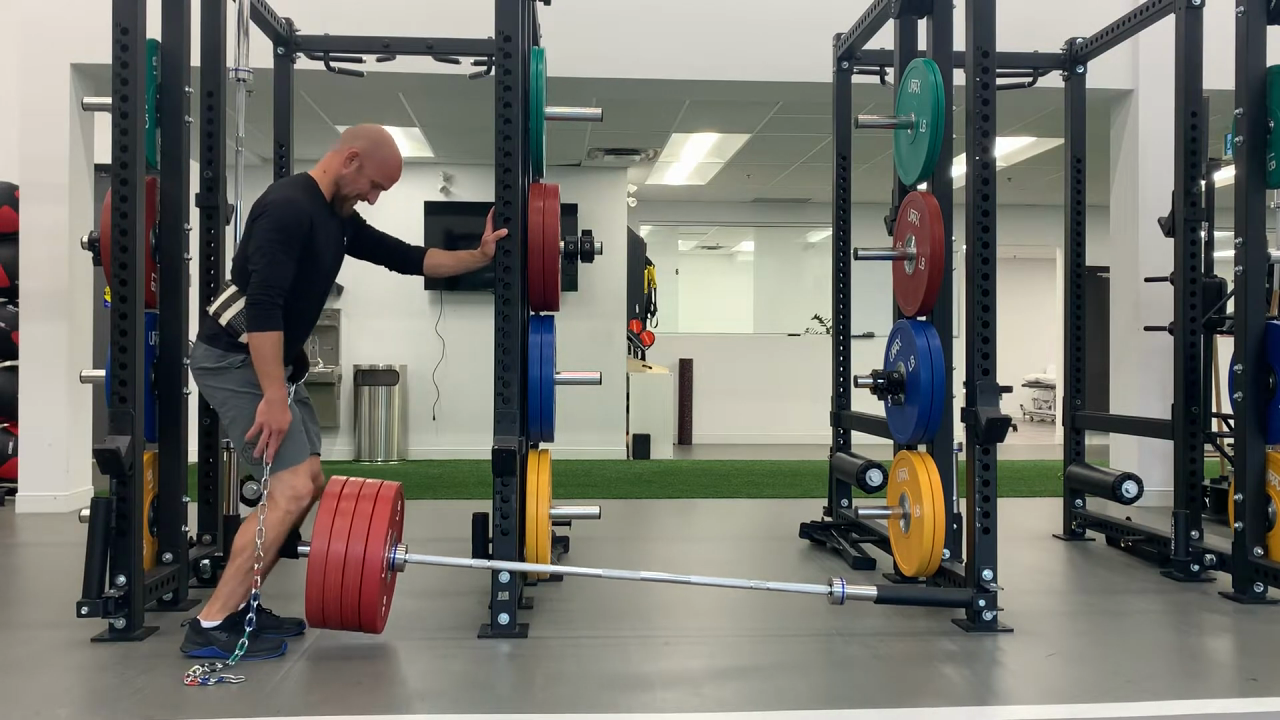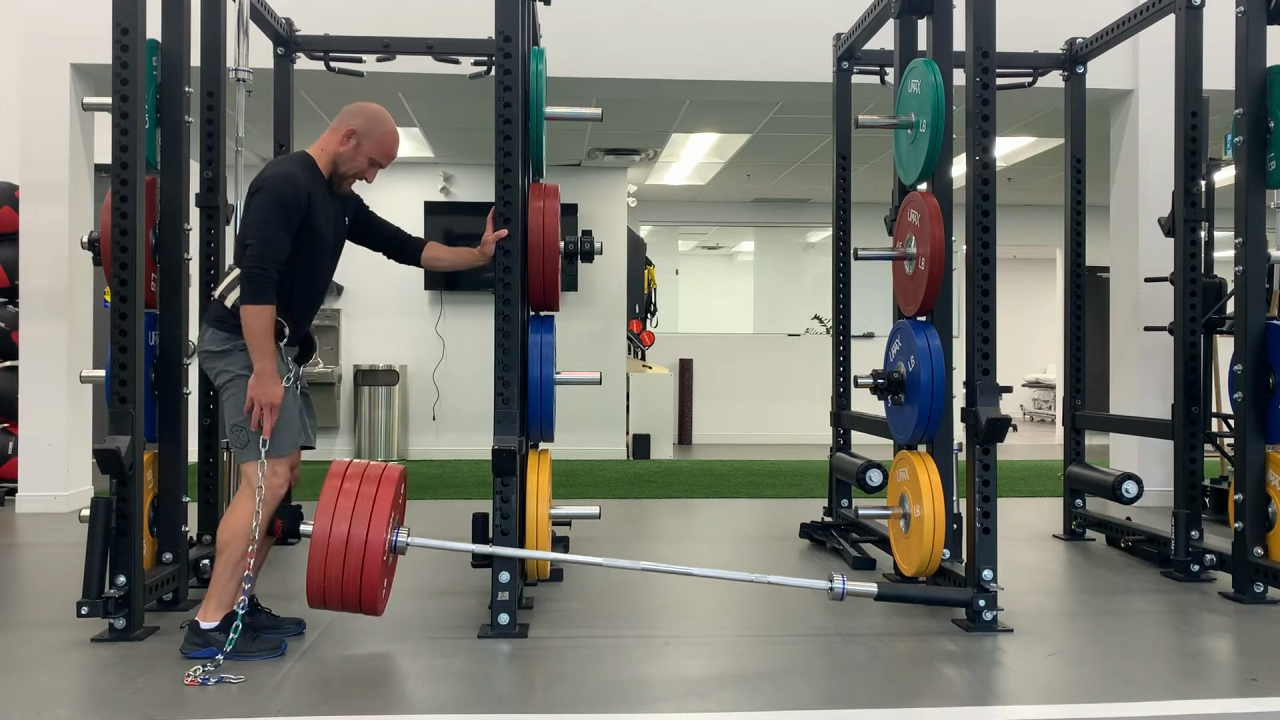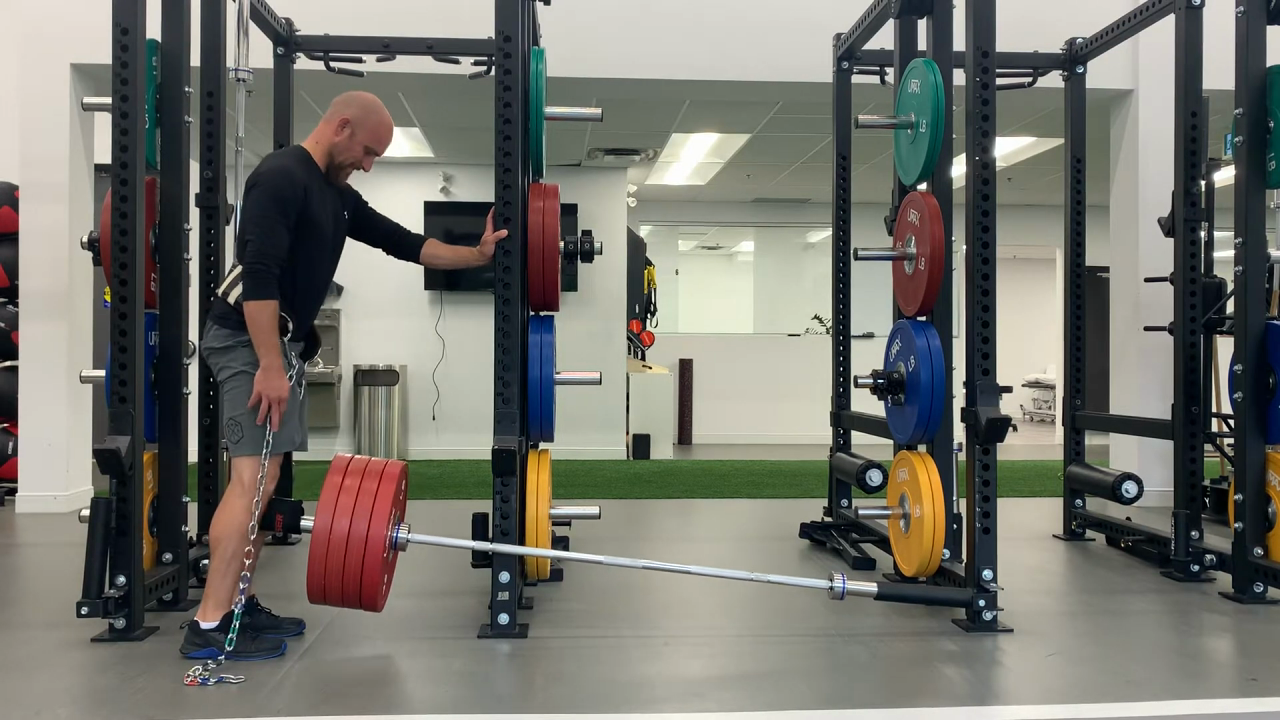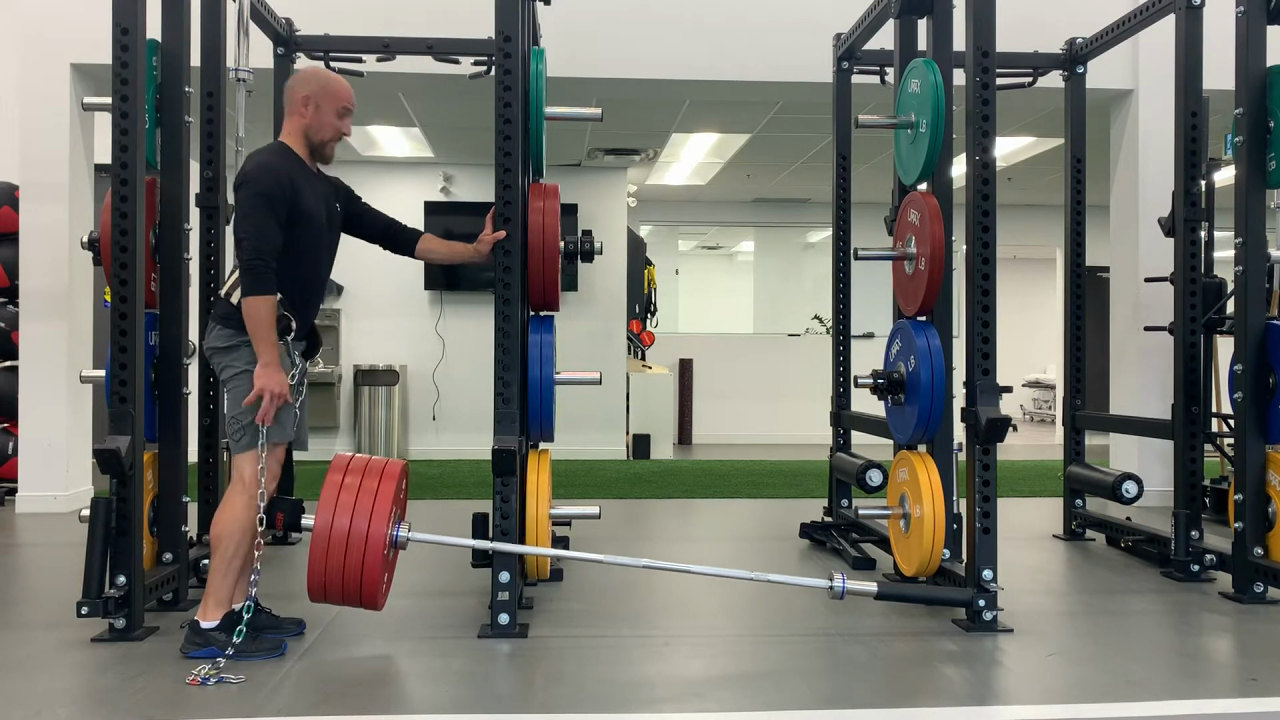
dt=0.3s
person 1, frame 1
left shoulder: (337, 218)
right shoulder: (289, 206)
left elbow: (405, 258)
right elbow: (262, 306)
left wrist: (478, 257)
right wrist: (273, 397)
left hip: (270, 360)
right hip: (234, 358)
left knee: (307, 484)
right knee: (290, 491)
left ankle: (238, 608)
right ankle: (210, 626)
person 1, frame 2
left shoulder: (339, 200)
right shoulder: (286, 182)
left elbow: (404, 247)
right elbow: (257, 280)
left wrist: (477, 256)
right wrist: (264, 372)
left hip: (277, 345)
right hip: (243, 344)
left knee: (282, 477)
right knee: (267, 480)
left ankle: (237, 605)
right ankle: (209, 627)
person 1, frame 3
left shoulder: (337, 195)
right shoulder: (281, 176)
left elbow: (402, 243)
right elbow: (259, 276)
left wrist: (476, 255)
right wrist: (270, 365)
left hip: (278, 341)
right hip: (249, 339)
left knee: (263, 477)
right knee: (252, 478)
left ankle: (236, 605)
right ankle: (209, 626)
person 1, frame 4
left shoulder: (326, 189)
right shoulder: (268, 172)
left elbow: (394, 236)
right elbow: (256, 273)
left wrist: (472, 251)
right wrist: (268, 363)
left hip: (281, 341)
right hip: (252, 341)
left knee: (263, 478)
right knee: (253, 477)
left ankle: (236, 605)
right ankle: (209, 625)
